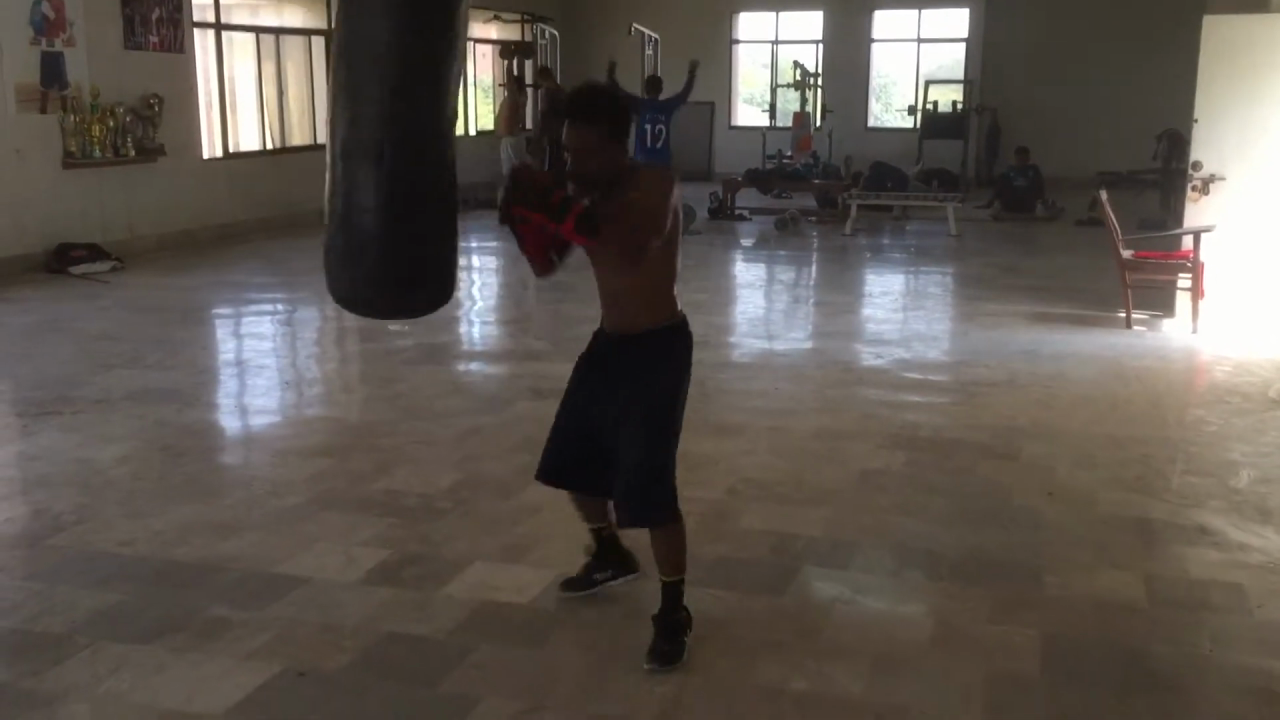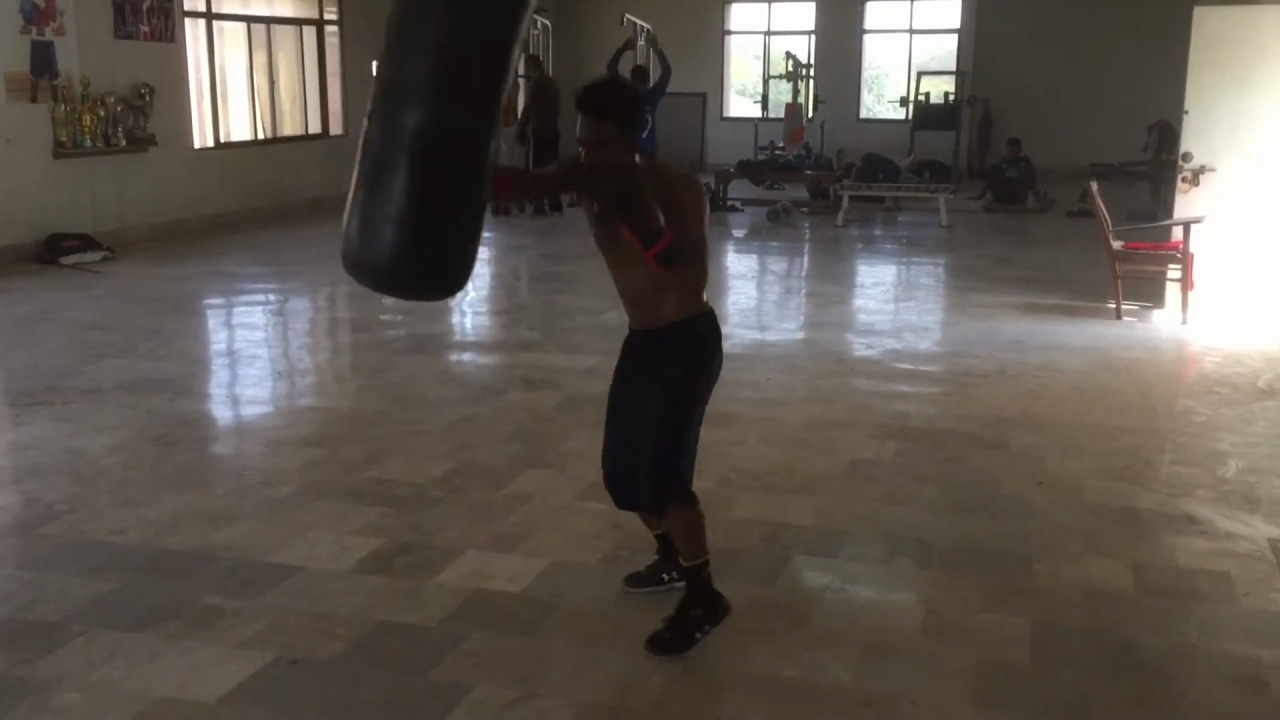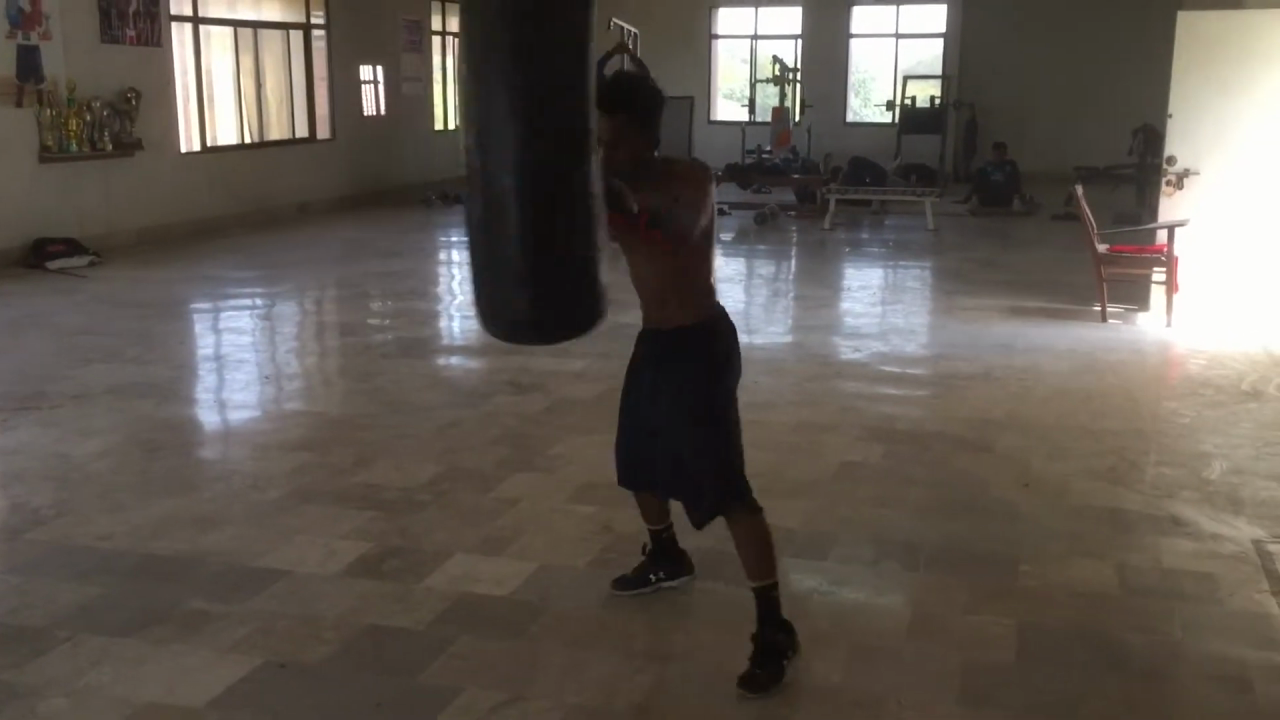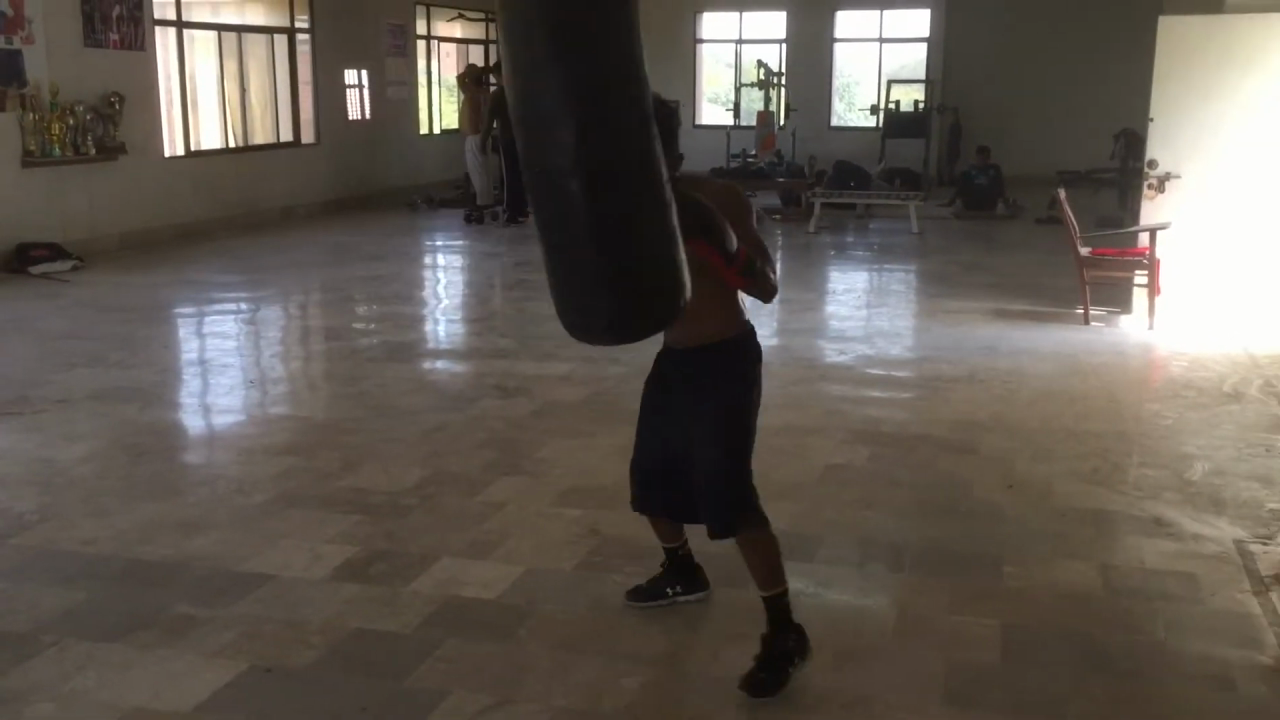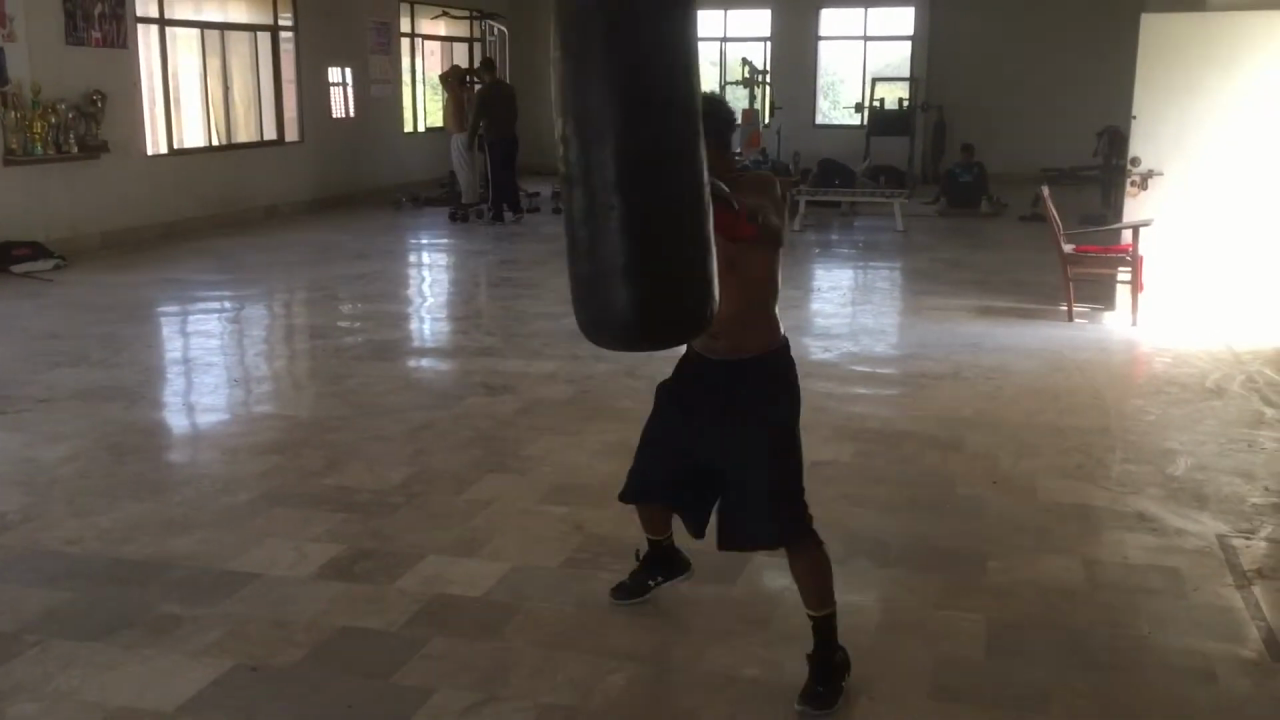
dt=0.2s
person 1, frame 1
left shoulder: (656, 185)
right shoulder: (582, 188)
left elbow: (635, 248)
right elbow: (545, 266)
left wrist: (552, 207)
right wrist: (533, 211)
left hip: (659, 348)
right hip: (608, 342)
left knee: (650, 489)
right knee: (567, 459)
left ankle: (673, 612)
right ankle: (610, 555)
person 1, frame 2
left shoulder: (679, 189)
right shoulder: (590, 179)
left elbow: (694, 279)
right elbow: (522, 184)
left wrist: (648, 226)
left hip: (688, 341)
right hip: (642, 341)
left knee: (663, 474)
right knee: (629, 471)
left ankle: (703, 598)
right ankle: (675, 559)
person 1, frame 3
left shoulder: (690, 176)
right shoulder: (621, 182)
left elbow: (685, 230)
left wrist: (620, 197)
left hip: (702, 342)
right hip: (655, 340)
left knee: (723, 484)
right knee: (639, 462)
left ankle: (773, 627)
right ankle: (665, 557)
person 1, frame 4
left shoulder: (722, 198)
left elbow: (767, 287)
left wrist: (712, 239)
left hip: (726, 360)
right hip: (673, 359)
left knee: (733, 499)
right knee: (651, 480)
left ankle: (783, 633)
right ankle: (682, 572)
person 1, frame 5
left shoulder: (758, 190)
left elbow: (766, 225)
left wrist: (709, 193)
left hip: (761, 375)
right hip: (698, 367)
left knee: (784, 516)
right knee: (650, 478)
left ankle: (828, 652)
right ankle: (661, 558)
